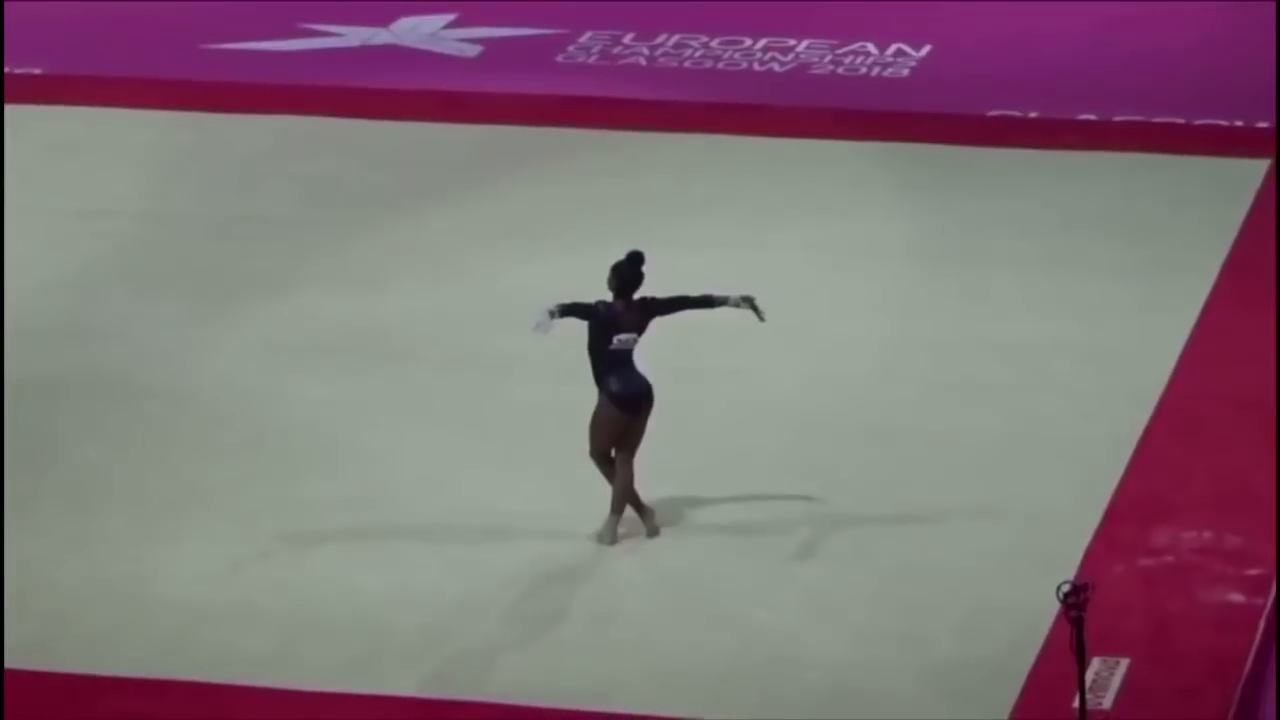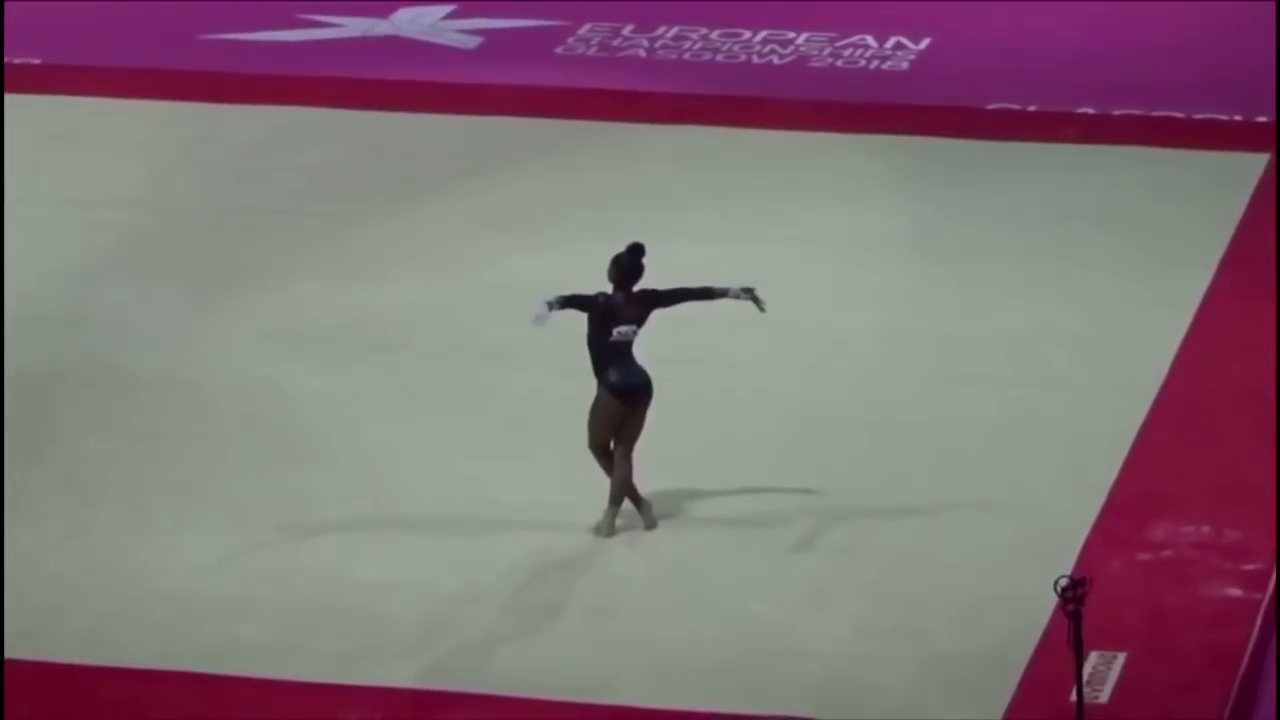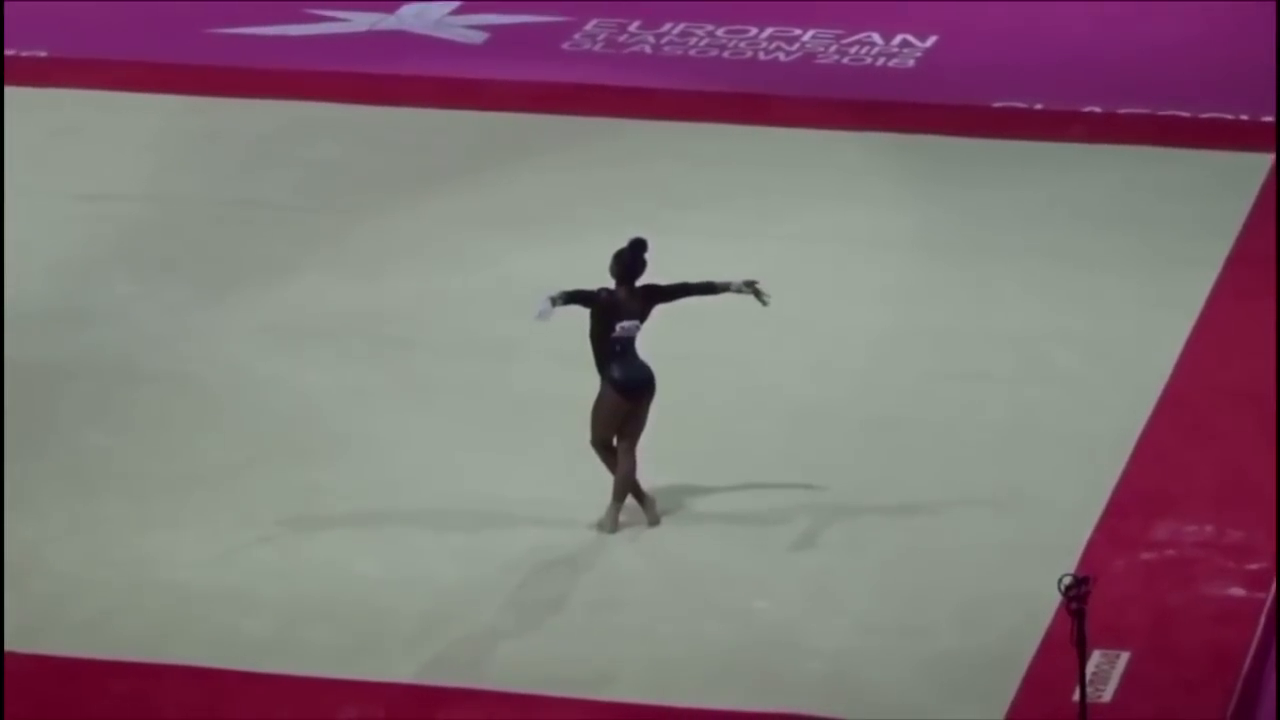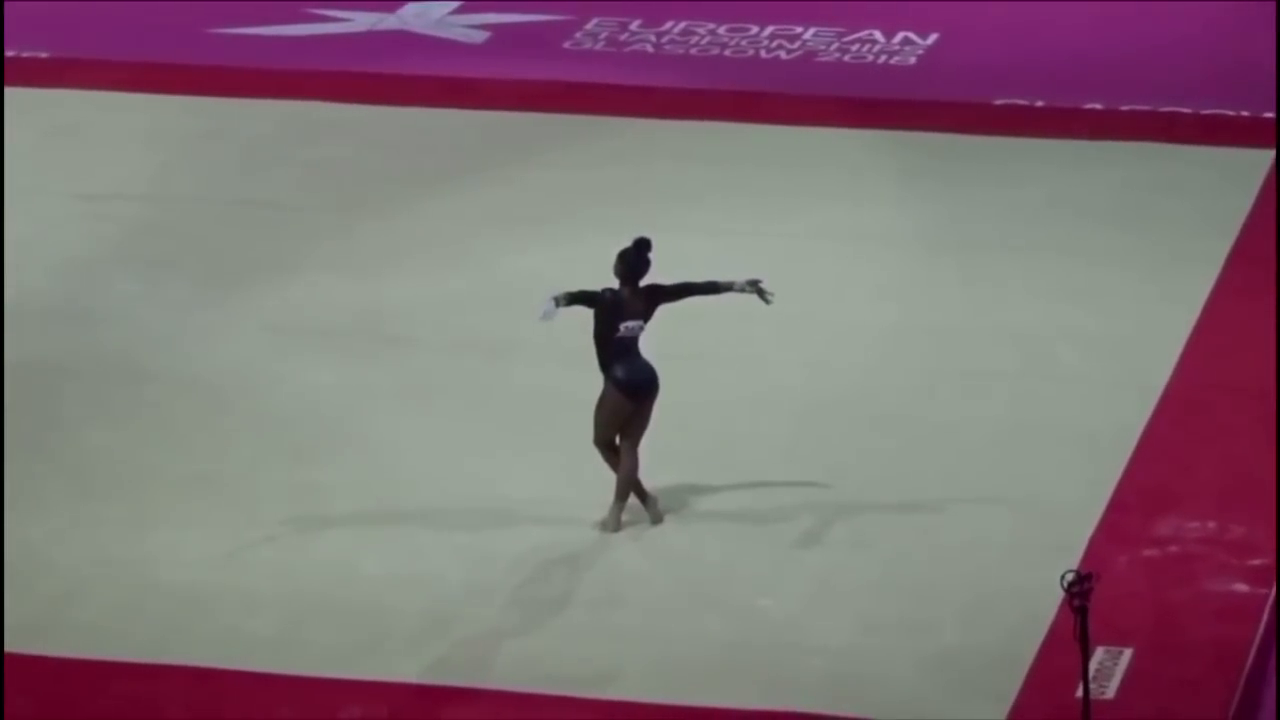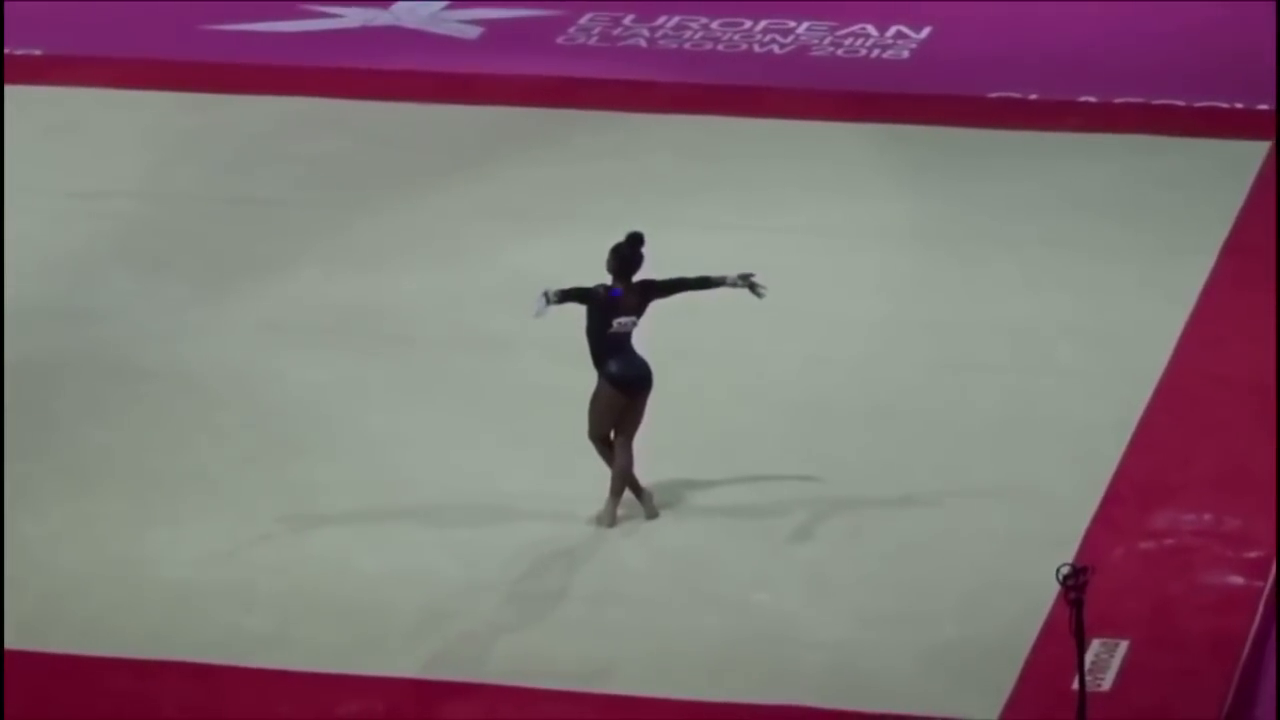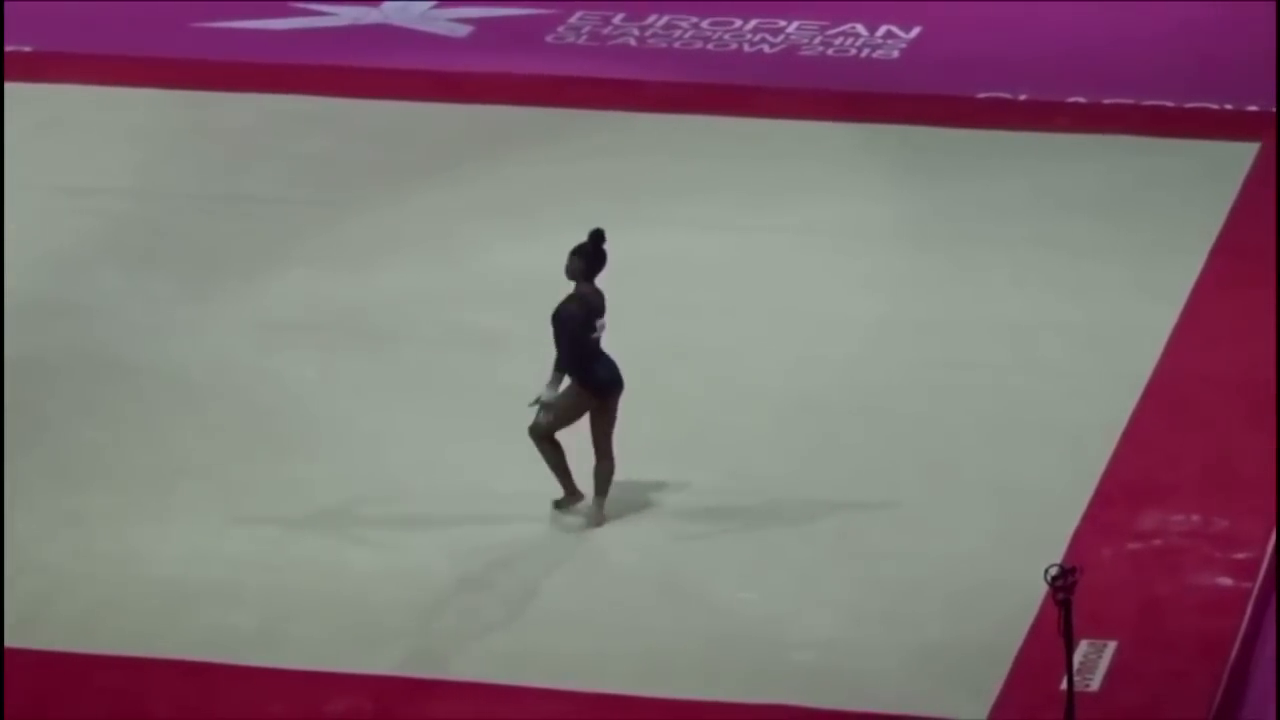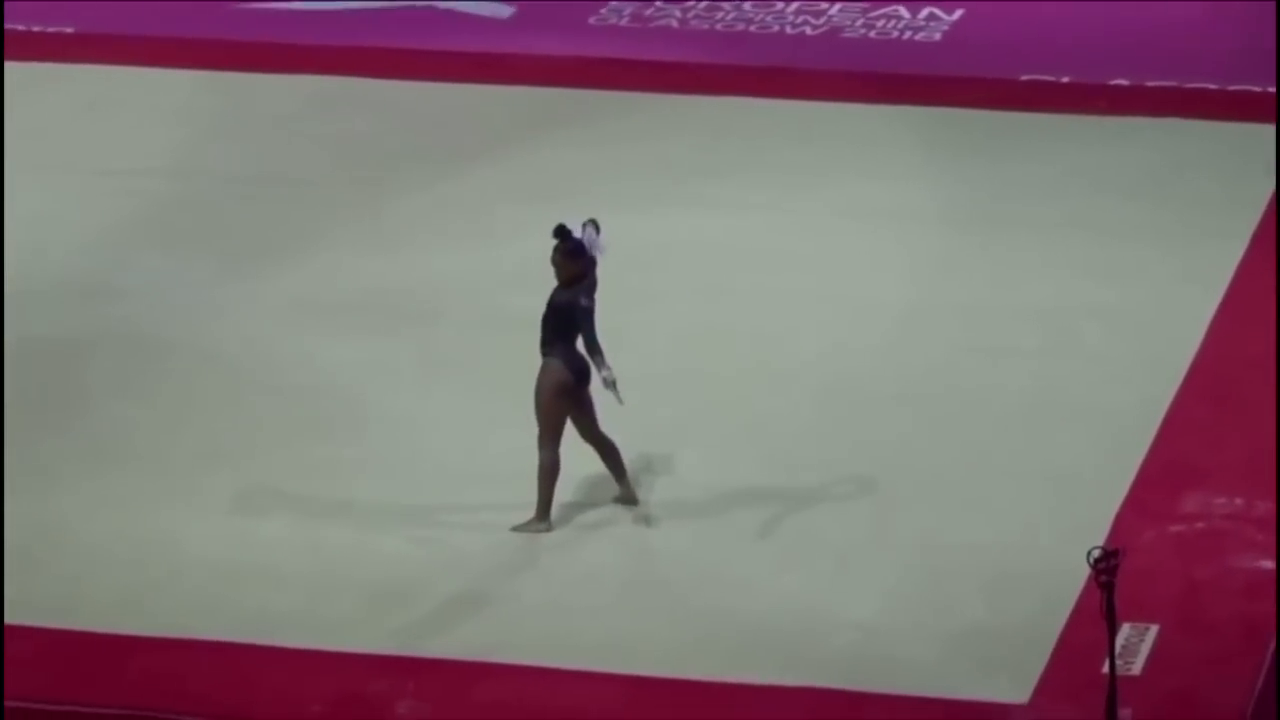
dt=0.7s
person 1, frame 1
left shoulder: (601, 312)
right shoulder: (645, 309)
left elbow: (574, 308)
right elbow: (689, 301)
left wrist: (552, 311)
right wrist: (732, 300)
left hip: (616, 395)
right hip: (641, 392)
left knee: (600, 455)
right knee: (624, 458)
left ankle: (641, 509)
right ankle: (613, 522)
person 1, frame 2
left shoulder: (601, 304)
right shoulder: (645, 301)
left elbow: (575, 300)
right elbow: (689, 293)
left wrist: (551, 304)
right wrist: (733, 292)
left hip: (616, 387)
right hip: (640, 384)
left knee: (599, 447)
right knee: (622, 451)
left ankle: (638, 503)
right ankle: (611, 515)
person 1, frame 3
left shoulder: (604, 300)
right shoulder: (647, 296)
left elbow: (577, 295)
right elbow: (691, 288)
left wrist: (554, 300)
right wrist: (735, 286)
left hip: (618, 382)
right hip: (643, 379)
left knee: (601, 442)
right knee: (626, 447)
left ankle: (641, 498)
right ankle: (614, 511)
person 1, frame 4
left shoulder: (608, 299)
right shoulder: (651, 295)
left elbow: (581, 296)
right elbow: (696, 288)
left wrist: (558, 300)
right wrist: (740, 285)
left hip: (622, 380)
right hip: (646, 378)
left knee: (603, 441)
right knee: (628, 446)
left ankle: (644, 498)
right ankle: (617, 510)
person 1, frame 5
left shoulder: (603, 295)
right shoulder: (644, 291)
left elbow: (575, 294)
right elbow: (689, 283)
left wrist: (551, 298)
right wrist: (731, 280)
left hip: (615, 376)
right hip: (640, 373)
left knee: (599, 437)
right knee: (623, 442)
left ankle: (639, 493)
right ankle: (612, 506)
person 1, frame 6
left shoulder: (574, 304)
right shoulder: (597, 296)
left elbow: (568, 349)
left wrist: (551, 389)
left hip: (588, 381)
right hip: (611, 376)
left knee: (539, 429)
right knee: (603, 445)
left ankle: (571, 493)
right ankle: (597, 506)
person 1, frame 7
left shoulder: (579, 296)
right shoulder: (583, 280)
left elbow: (589, 335)
right elbow: (590, 233)
left wrist: (604, 368)
right wrist: (589, 233)
left hip: (559, 367)
right hip: (571, 366)
left knee: (548, 443)
right knee: (593, 434)
left ankle: (542, 517)
right ankle: (627, 489)
